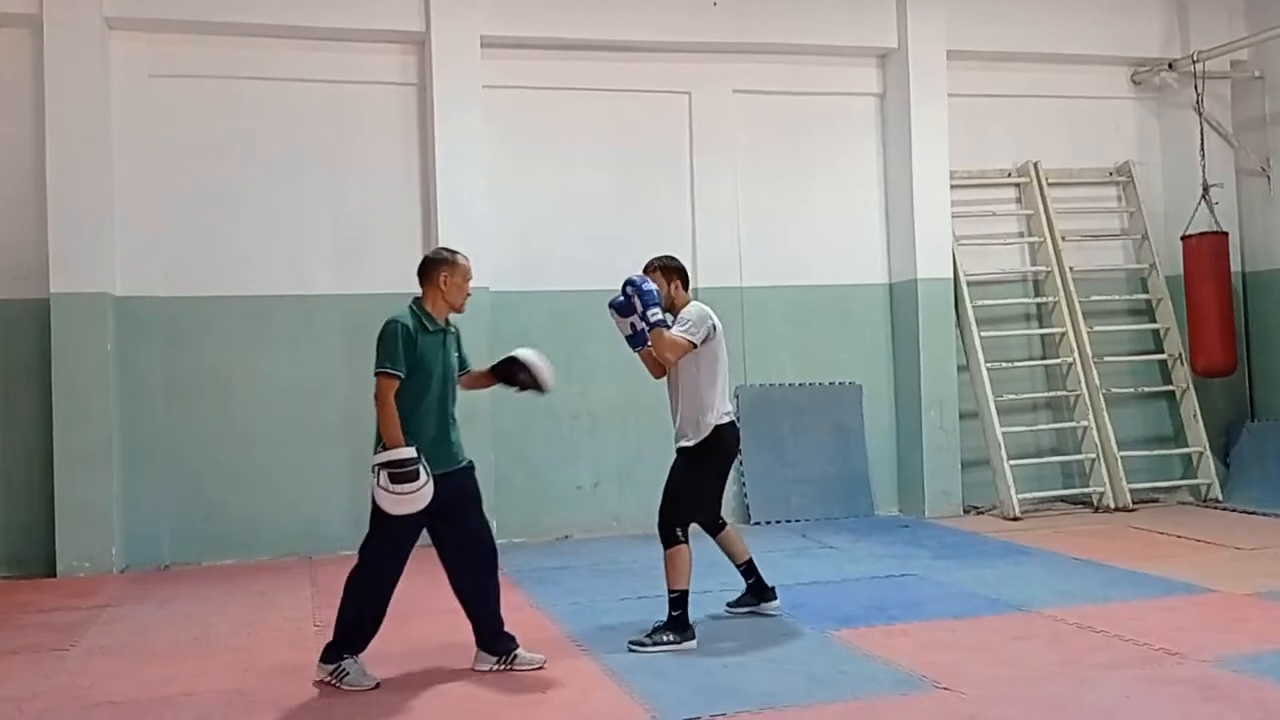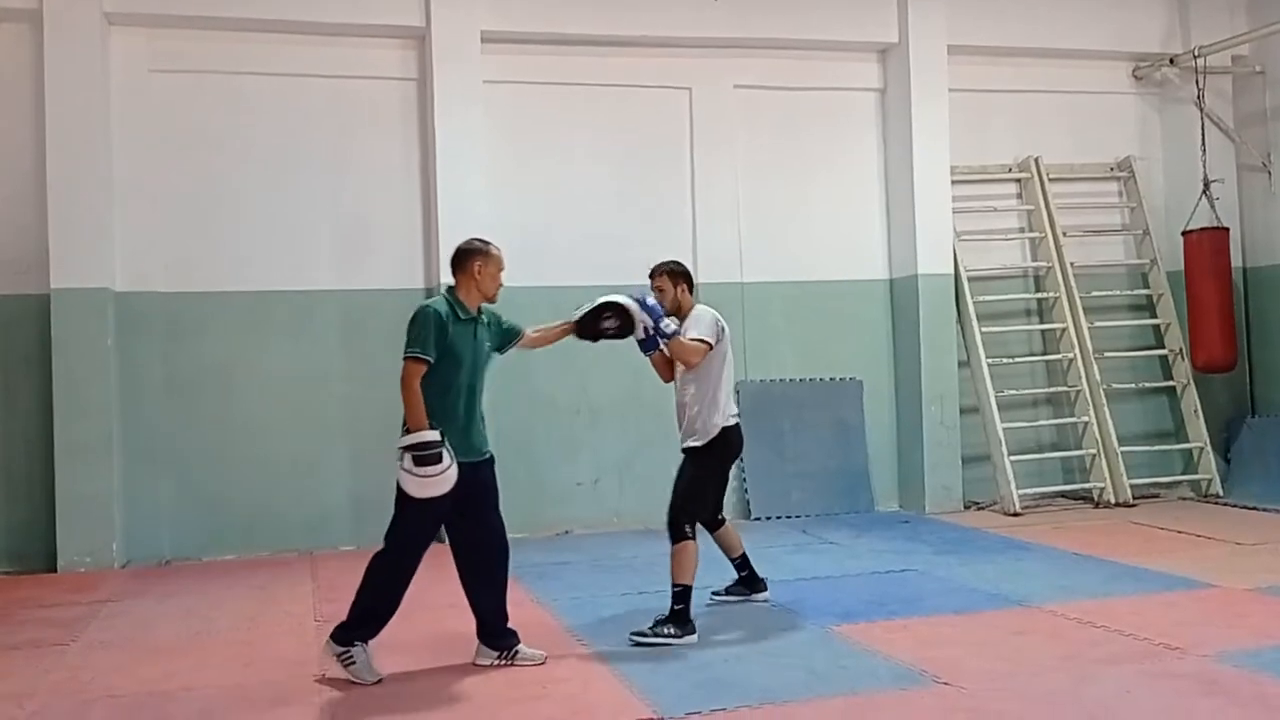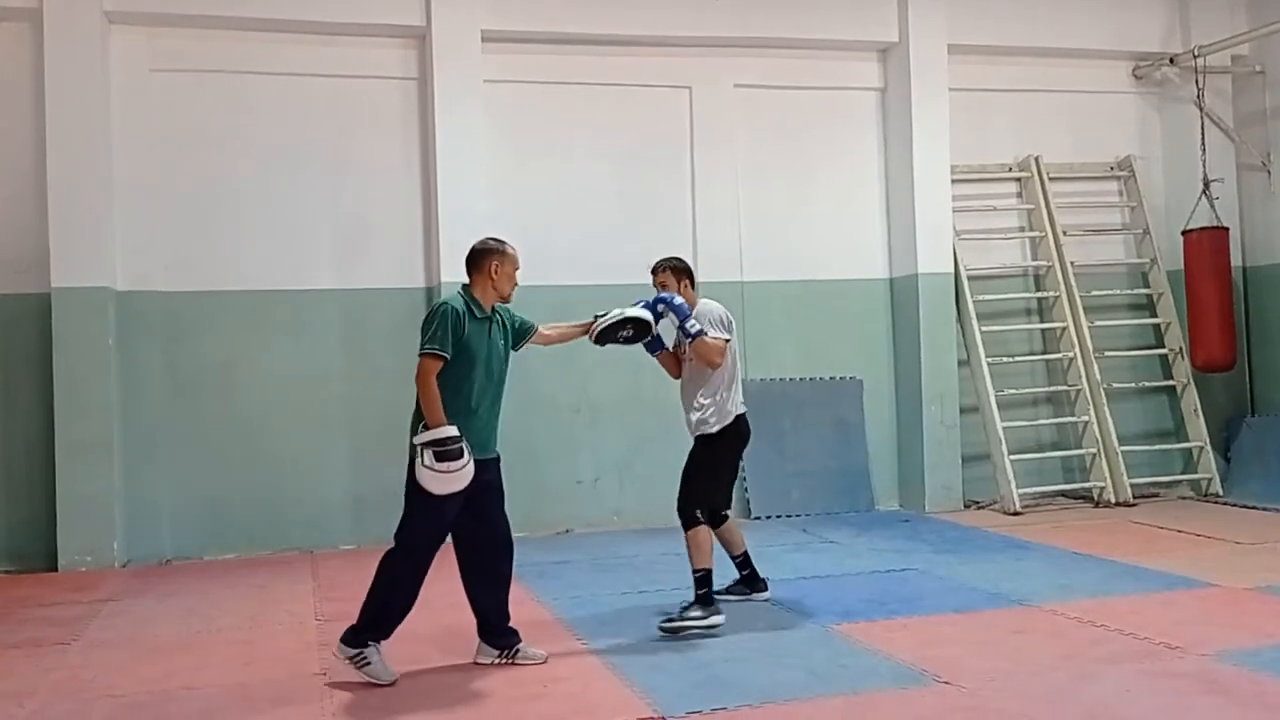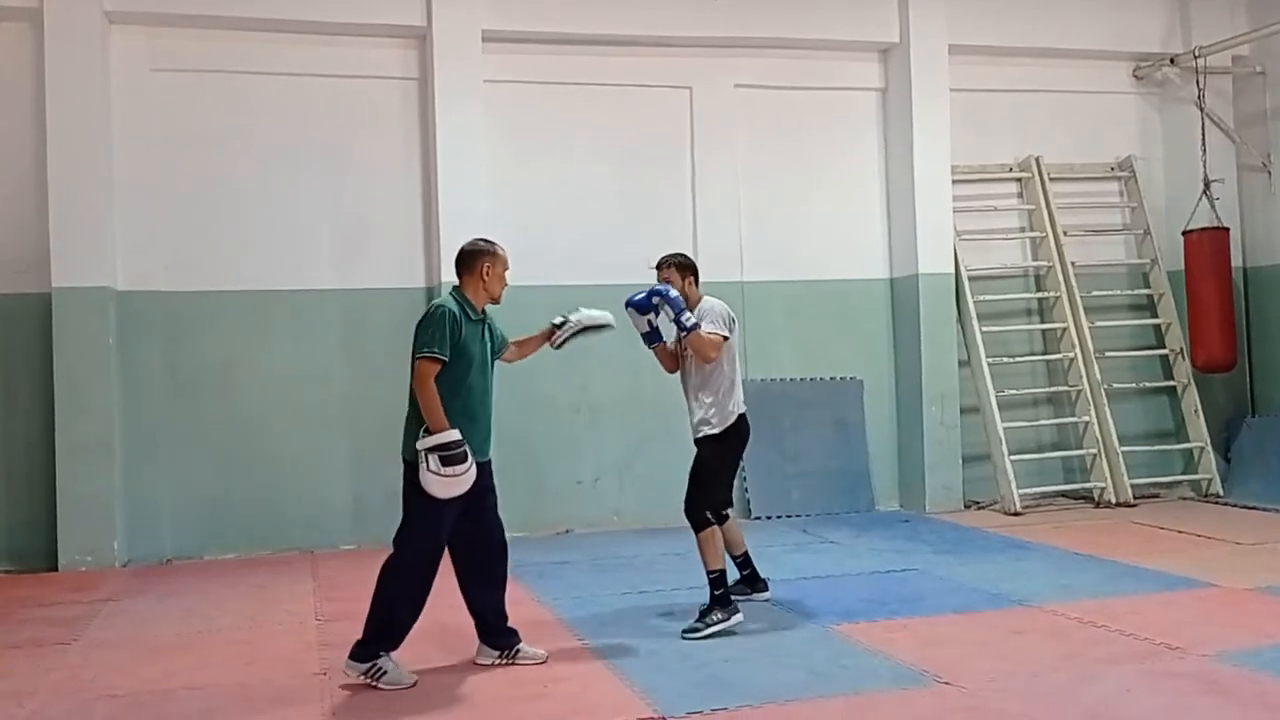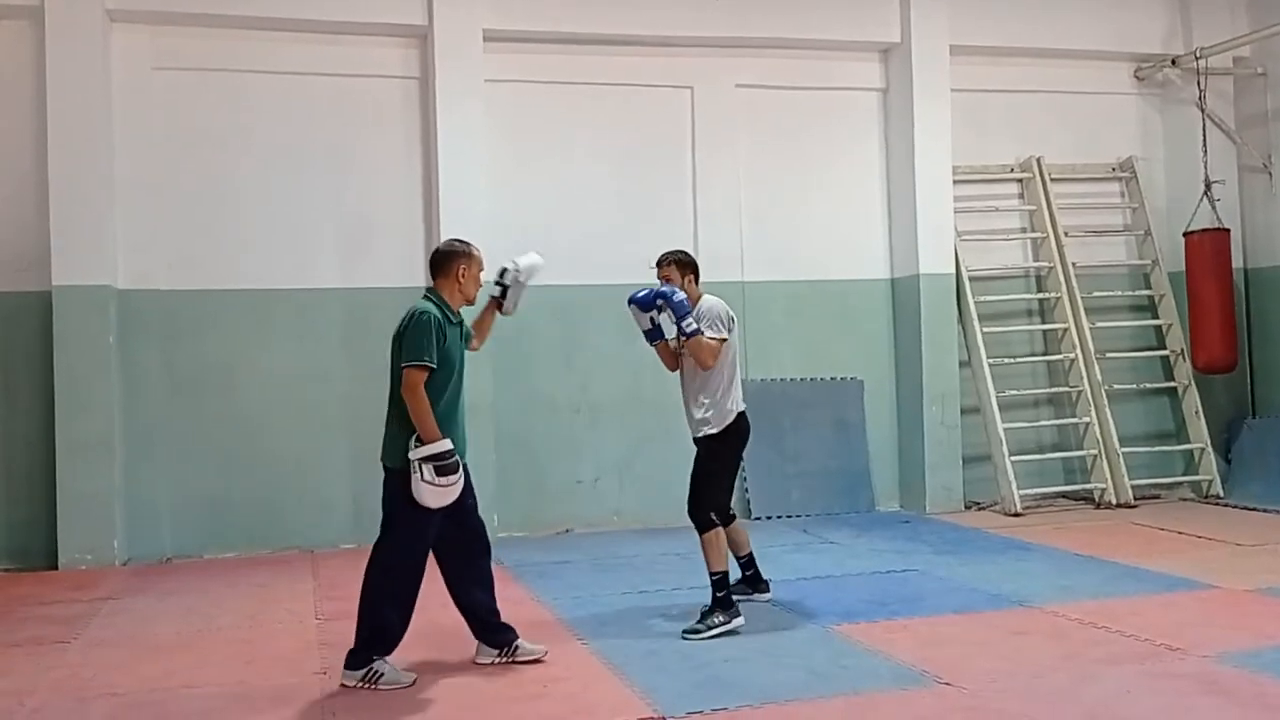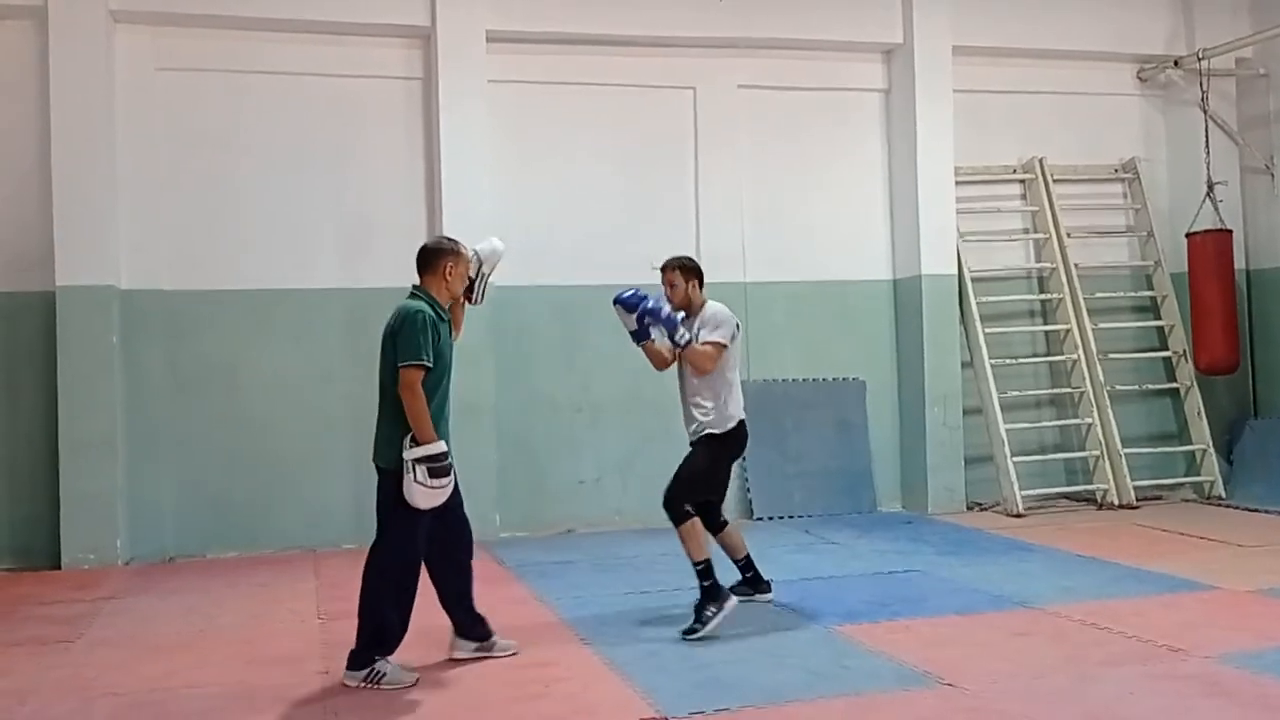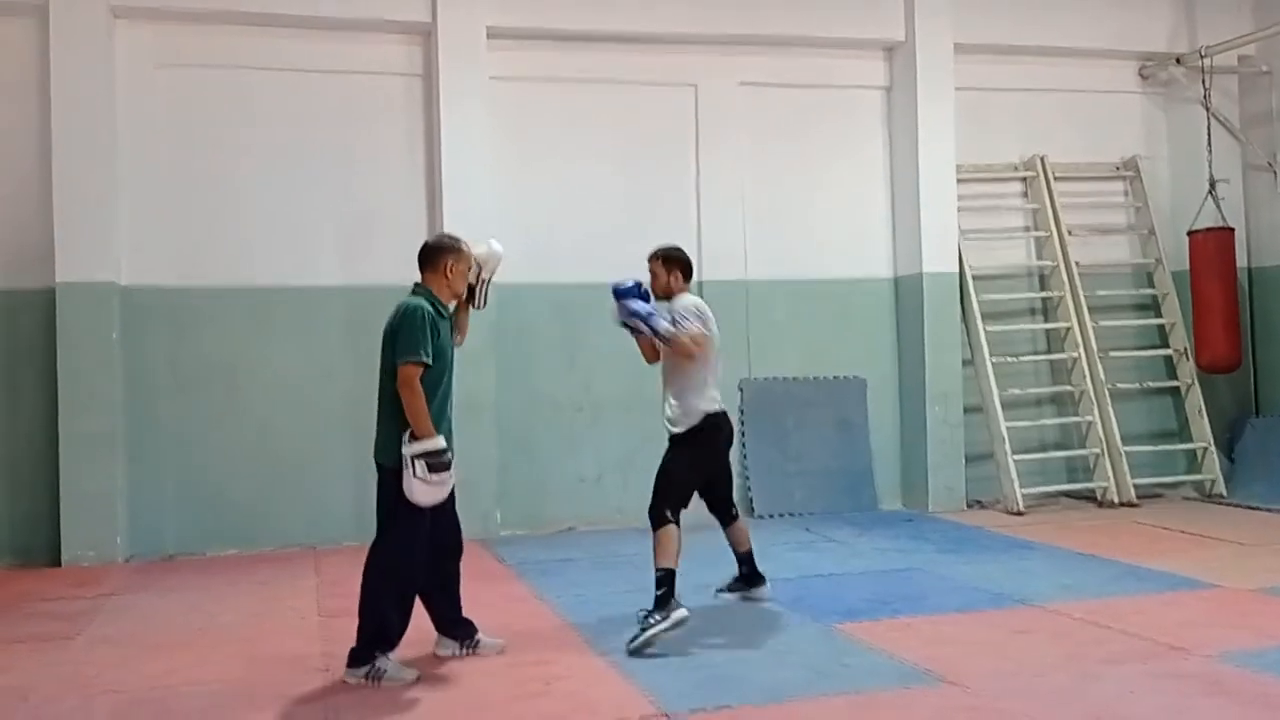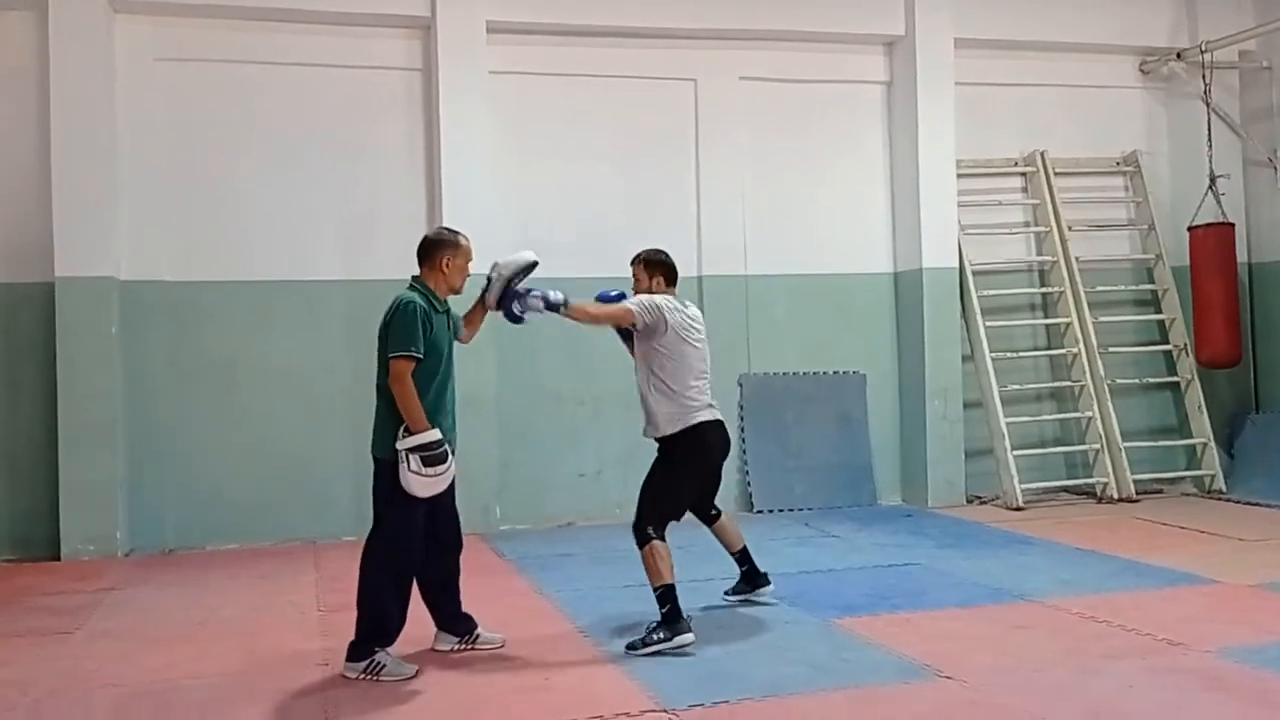
dt=0.2s
person 1, frame 1
left shoulder: (449, 331)
right shoulder: (401, 329)
right elbow: (384, 395)
left wrist: (500, 376)
right wrist: (397, 456)
left hip: (452, 467)
left knee: (476, 554)
right knee: (380, 563)
left ankle: (495, 647)
right ankle: (339, 658)
person 1, frame 2
left shoulder: (487, 322)
right shoulder: (433, 315)
left elbow: (529, 337)
right elbow: (410, 380)
left wrist: (575, 325)
left hip: (474, 458)
left knee: (487, 549)
right knee: (403, 550)
left ankle: (496, 642)
right ankle: (350, 639)
person 1, frame 3
left shoulder: (502, 320)
right shoulder: (449, 311)
left elbow: (543, 335)
right elbow: (426, 375)
left wrist: (592, 326)
left hip: (482, 456)
left knee: (492, 548)
right knee: (414, 548)
left ankle: (497, 640)
right ankle: (361, 640)
person 1, frame 4
left shoulder: (482, 320)
right shoulder: (445, 313)
left elbow: (510, 352)
right elbow: (423, 379)
left wrist: (552, 334)
right wrist: (445, 440)
left hip: (472, 458)
left knee: (486, 549)
right knee: (416, 554)
left ankle: (497, 641)
right ankle: (369, 655)
person 1, frame 5
left shoulder: (449, 318)
right shoulder: (426, 317)
left elbow: (472, 342)
right elbow: (412, 386)
left wrist: (494, 306)
right wrist: (436, 447)
left hip: (447, 458)
right hip: (417, 461)
left knee: (470, 548)
right knee: (400, 557)
left ankle: (495, 640)
right ankle: (364, 661)
person 1, frame 6
left shoulder: (433, 313)
right shoulder: (416, 315)
left elbow: (451, 335)
right elbow: (409, 385)
left wrist: (463, 299)
right wrist: (430, 446)
left hip: (431, 456)
right hip: (408, 459)
left knee: (454, 542)
right knee: (396, 555)
left ankle: (471, 633)
right ankle: (365, 661)
person 1, frame 7
left shoulder: (436, 312)
right shoulder: (416, 312)
left elbow: (454, 337)
right elbow: (408, 382)
left wrist: (466, 301)
right wrist: (429, 443)
left hip: (432, 453)
right hip: (409, 456)
left knee: (444, 545)
right knee: (398, 553)
left ankle: (454, 632)
right ankle: (367, 658)
person 1, frame 8
left shoulder: (437, 308)
right shoulder: (410, 307)
left elbow: (462, 334)
right elbow: (399, 377)
left wrist: (489, 300)
right wrist: (424, 437)
left hip: (432, 448)
right hip: (405, 452)
left knee: (443, 540)
right knee: (394, 547)
left ankle: (453, 627)
right ankle: (365, 652)
person 2, frame 1
left shoulder: (696, 314)
right shoulder: (679, 320)
left elbow: (669, 354)
right elbow: (659, 370)
left wrist: (651, 310)
right wrist: (631, 327)
left hip: (708, 436)
right hip: (711, 436)
left knee: (672, 523)
right knee: (708, 518)
left ankle: (678, 625)
right ankle: (759, 591)
person 2, frame 2
left shoulder: (704, 317)
right shoulder: (682, 325)
left elbow: (692, 358)
right elbow: (669, 373)
left wrist: (663, 323)
right wrist: (645, 335)
left hip: (714, 436)
right hip: (706, 438)
left knee: (681, 520)
right knee: (706, 515)
left ankle: (678, 618)
right ankle: (750, 581)
person 2, frame 3
left shoulder: (710, 312)
right shoulder: (689, 321)
left elbow: (716, 357)
right elbow: (677, 371)
left wrist: (685, 320)
right wrist: (651, 337)
left hip: (724, 426)
right hip: (712, 429)
left knee: (691, 506)
right knee: (713, 509)
left ankle: (703, 601)
right ankle: (751, 579)
person 2, frame 4
left shoulder: (713, 309)
right shoulder: (688, 315)
left elbow: (709, 353)
right elbow: (673, 365)
left wrist: (680, 313)
right wrist: (648, 327)
left hip: (724, 426)
right hip: (711, 428)
left knee: (699, 508)
right knee: (714, 509)
left ankle: (722, 604)
right ankle: (751, 580)
person 2, frame 5
left shoulder: (713, 309)
right shoulder: (689, 314)
left elbow: (707, 359)
right elbow: (673, 362)
left wrist: (682, 317)
right wrist: (650, 325)
left hip: (723, 426)
right hip: (711, 429)
left knee: (703, 510)
right knee: (718, 510)
left ankle: (723, 607)
right ankle: (753, 580)
person 2, frame 6
left shoulder: (717, 315)
right shoulder: (686, 320)
left elbow: (706, 365)
right elbow: (662, 361)
left wrist: (674, 327)
right wrist: (638, 327)
left hip: (722, 432)
right hip: (709, 433)
left knee: (679, 503)
right knee: (709, 514)
left ankle: (712, 593)
right ankle: (754, 581)
person 2, frame 7
left shoulder: (690, 308)
right shoulder: (676, 311)
left elbow: (692, 351)
right elbow: (653, 356)
left wrist: (651, 318)
right wrist: (637, 324)
left hip: (698, 429)
right hip: (710, 427)
left knee: (663, 510)
right knee: (722, 506)
left ankle: (665, 604)
right ankle: (750, 577)
person 2, frame 8
left shoulder: (658, 306)
right shoulder: (687, 312)
left elbow: (607, 314)
left wrist: (546, 299)
right wrist: (608, 321)
left hip: (686, 437)
right hip: (711, 432)
left knee: (647, 526)
right knee: (705, 509)
left ankle: (673, 622)
right ankle: (753, 577)
